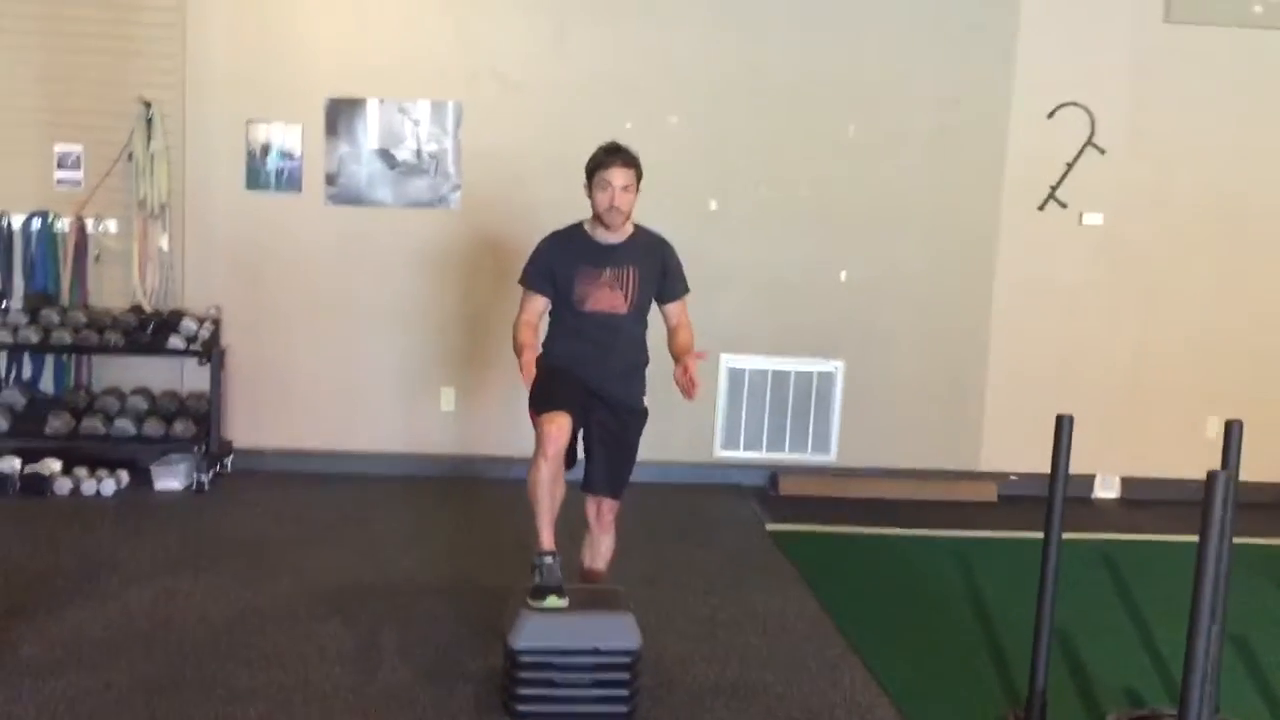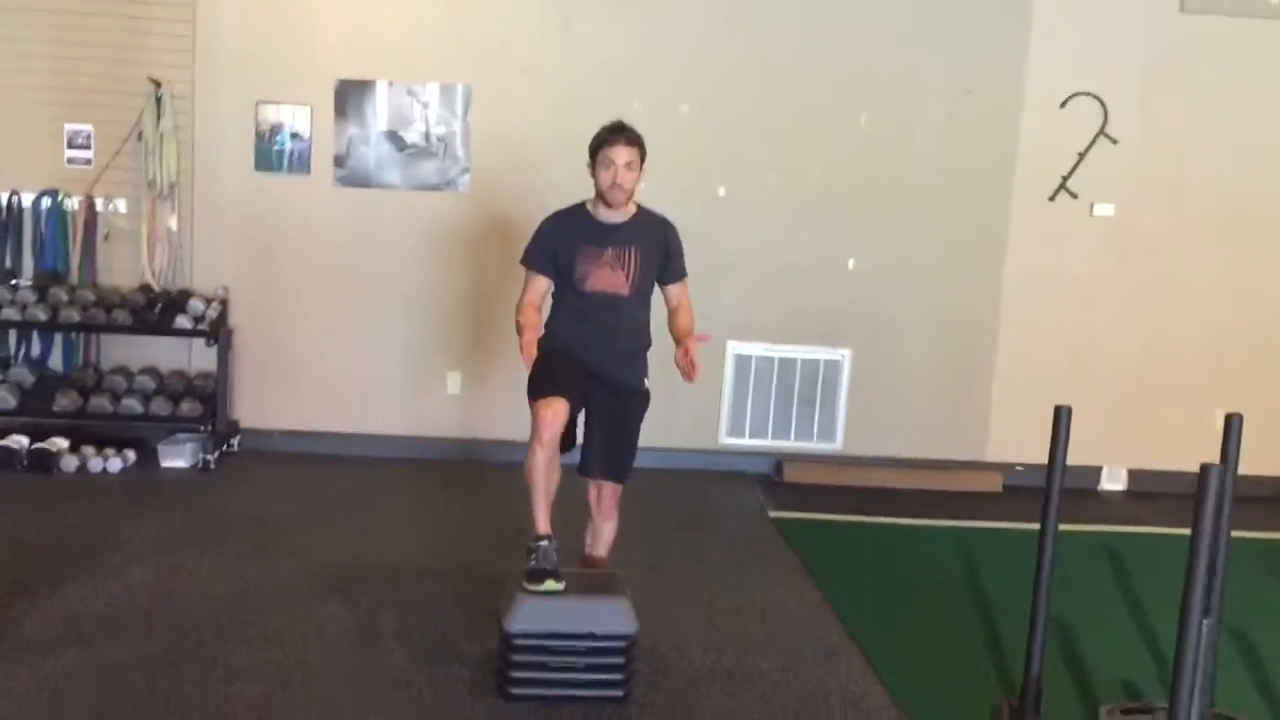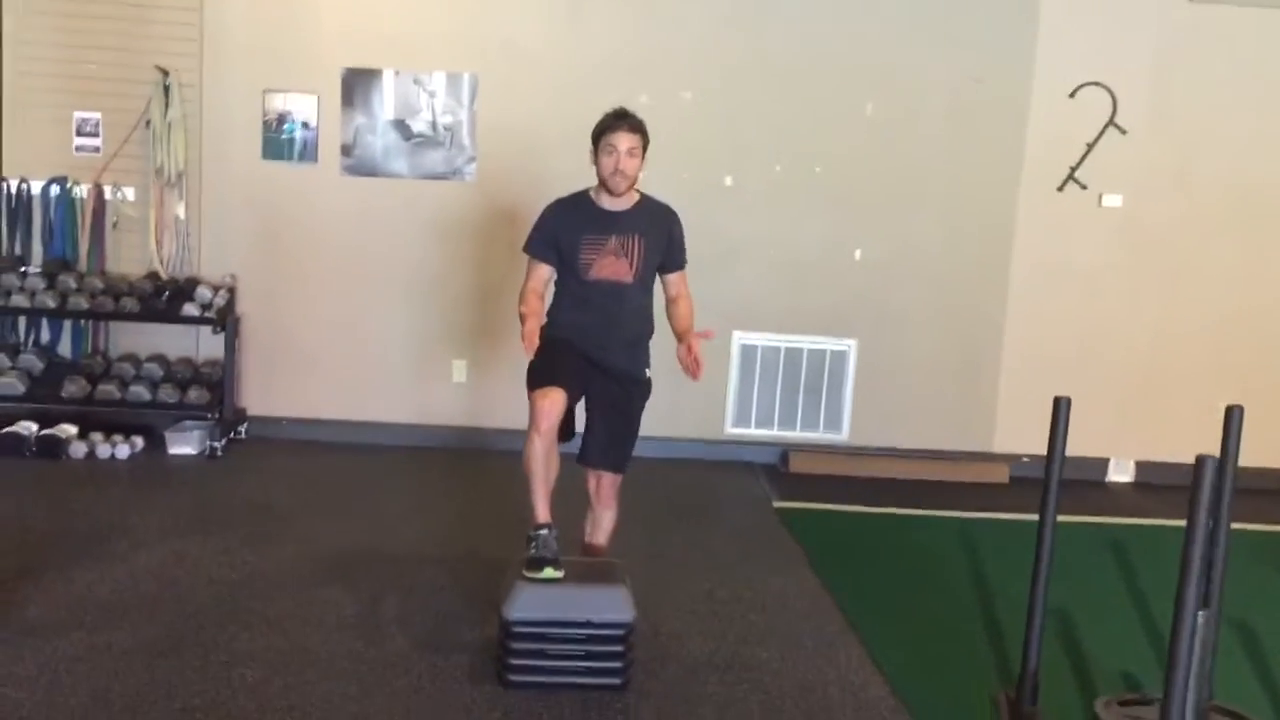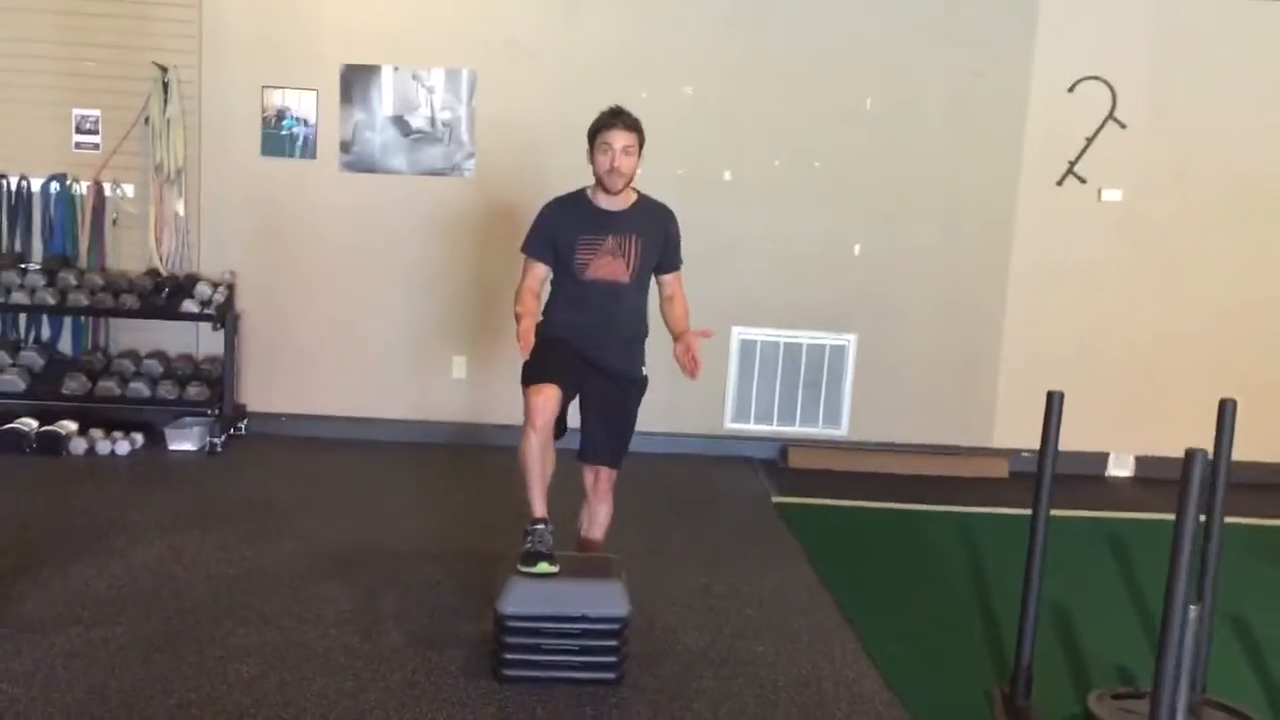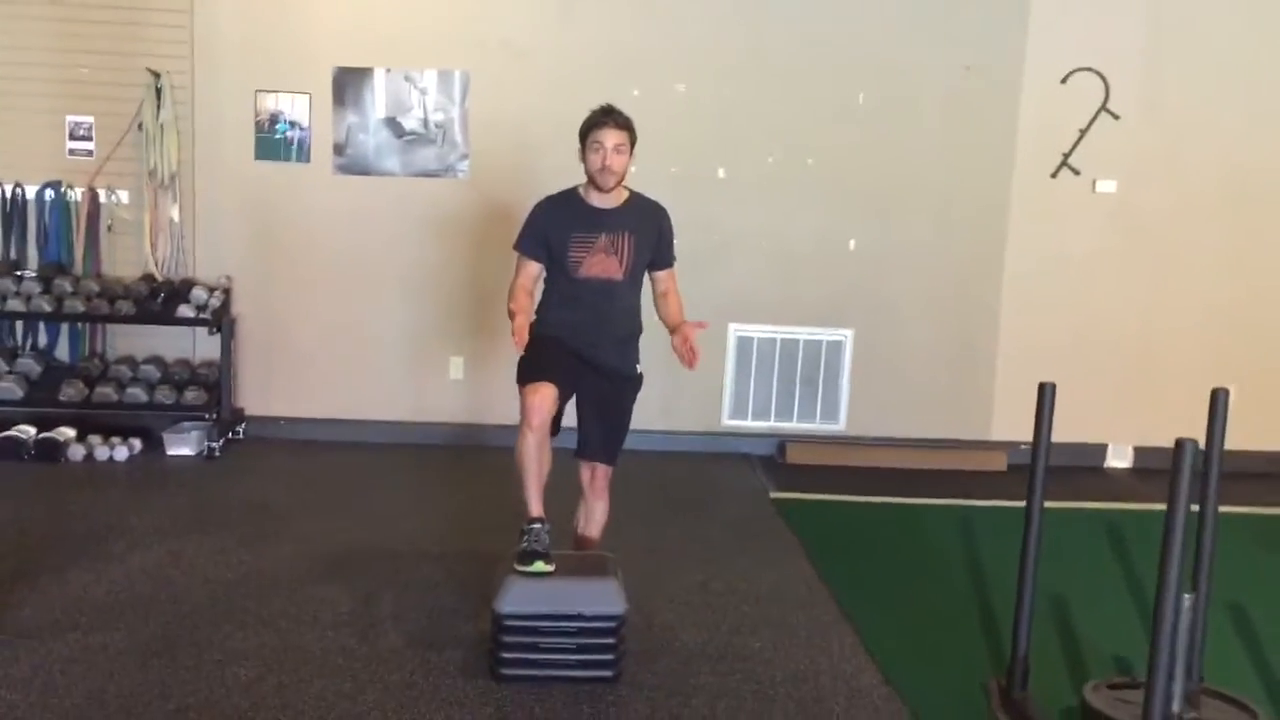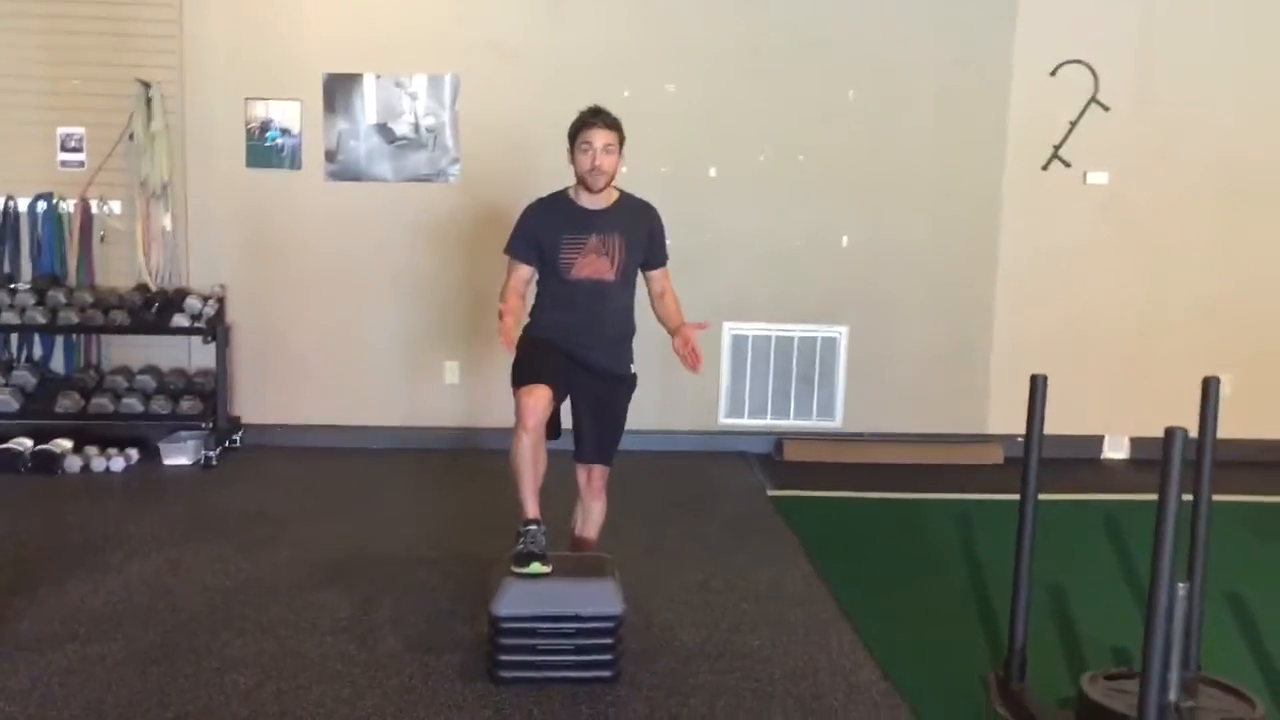
dt=0.1s
person 1, frame 1
left shoulder: (657, 252)
right shoulder: (556, 247)
left elbow: (678, 322)
right elbow: (529, 317)
left wrist: (683, 357)
right wrist: (526, 351)
left hip: (623, 390)
right hip: (563, 372)
left knee: (604, 509)
right knee: (553, 437)
right ankle: (546, 561)
person 1, frame 2
left shoulder: (660, 233)
right shoulder: (559, 227)
left elbow: (677, 303)
right elbow: (532, 297)
left wrist: (684, 340)
right wrist: (529, 330)
left hip: (624, 373)
right hip: (564, 354)
left knee: (606, 493)
right knee: (548, 422)
right ankle: (542, 545)
person 1, frame 3
left shoulder: (662, 221)
right shoulder: (562, 214)
left elbow: (677, 293)
right elbow: (535, 285)
left wrist: (685, 335)
right wrist: (531, 319)
left hip: (626, 362)
right hip: (566, 343)
left knee: (605, 483)
right knee: (545, 413)
right ankle: (542, 533)
person 1, frame 4
left shoulder: (659, 220)
right shoulder: (558, 213)
left elbow: (671, 292)
right elbow: (532, 284)
left wrist: (681, 335)
right wrist: (526, 319)
left hip: (621, 360)
right hip: (562, 341)
left knee: (601, 478)
right knee: (540, 409)
right ankle: (538, 529)
person 1, frame 5
left shoulder: (652, 217)
right shoulder: (550, 212)
left elbow: (664, 289)
right elbow: (525, 282)
left wrist: (677, 327)
right wrist: (520, 316)
left hip: (616, 358)
right hip: (555, 340)
left knee: (597, 476)
right knee: (536, 408)
right ankle: (535, 529)
person 1, frame 6
left shoulder: (642, 217)
right shoulder: (541, 214)
left elbow: (659, 288)
right elbow: (516, 284)
left wrist: (677, 327)
right wrist: (510, 316)
left hip: (610, 359)
right hip: (549, 342)
left knee: (593, 477)
right knee: (530, 410)
right ankle: (531, 530)
